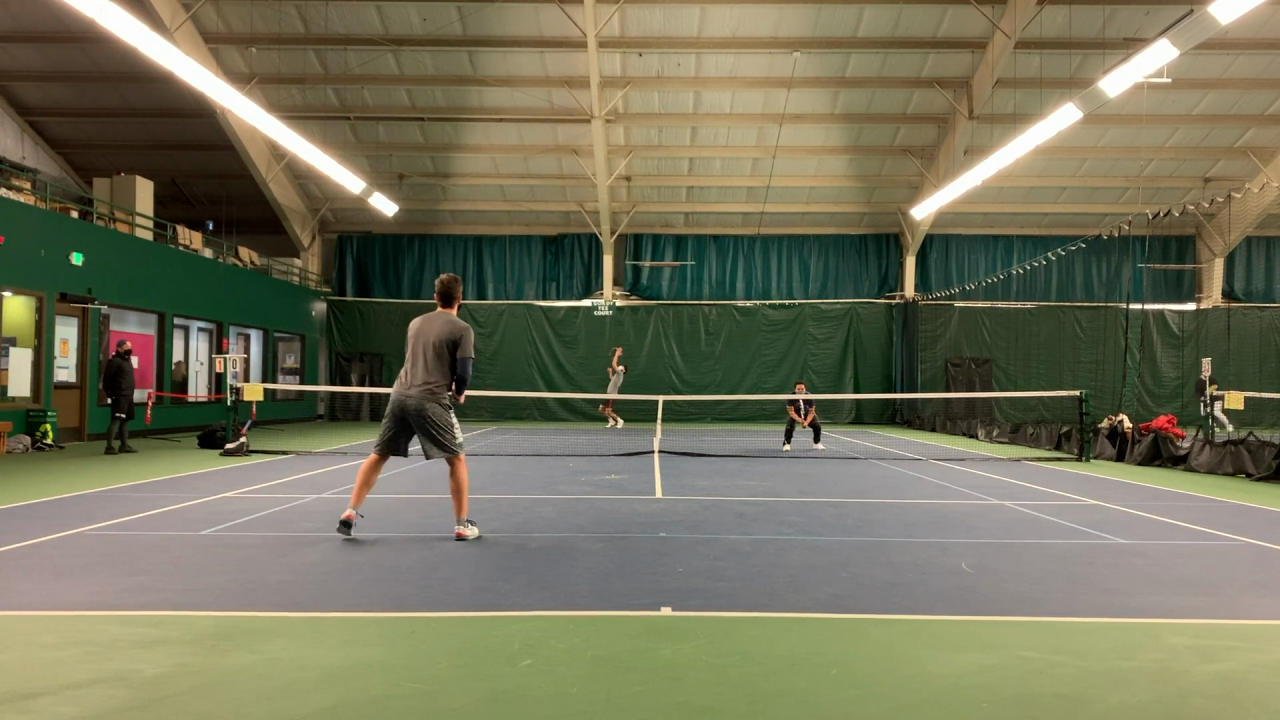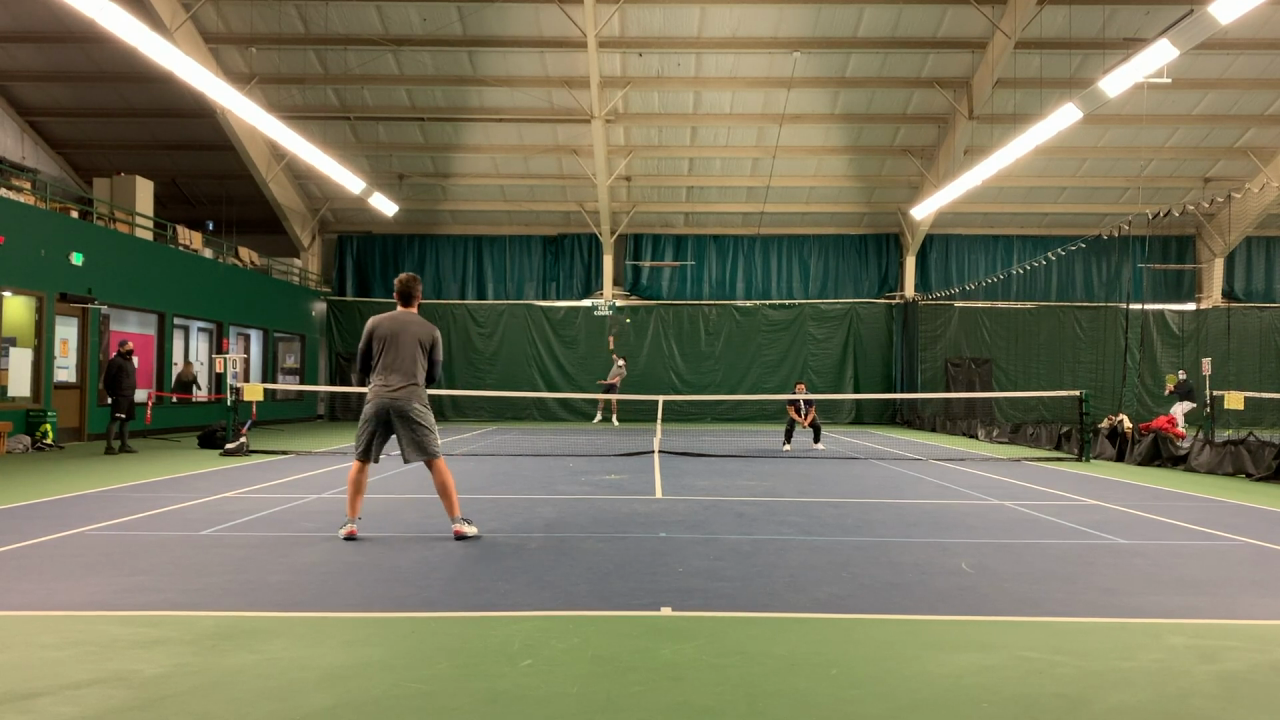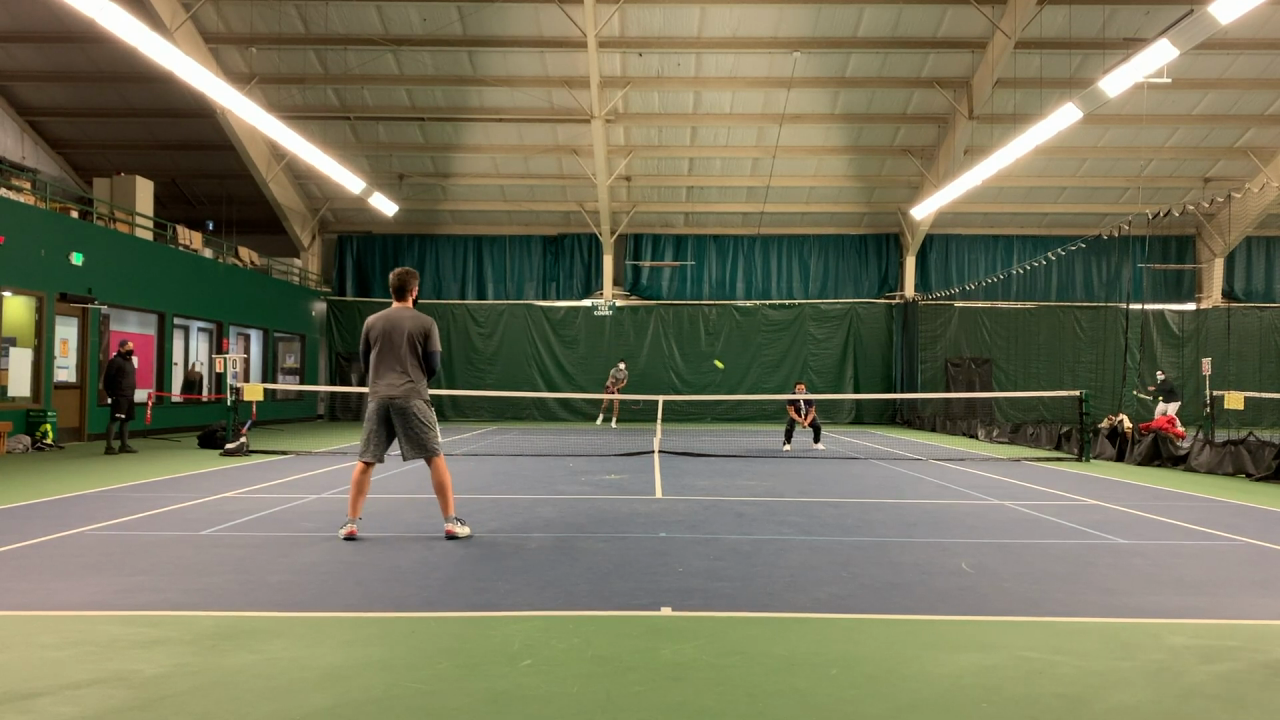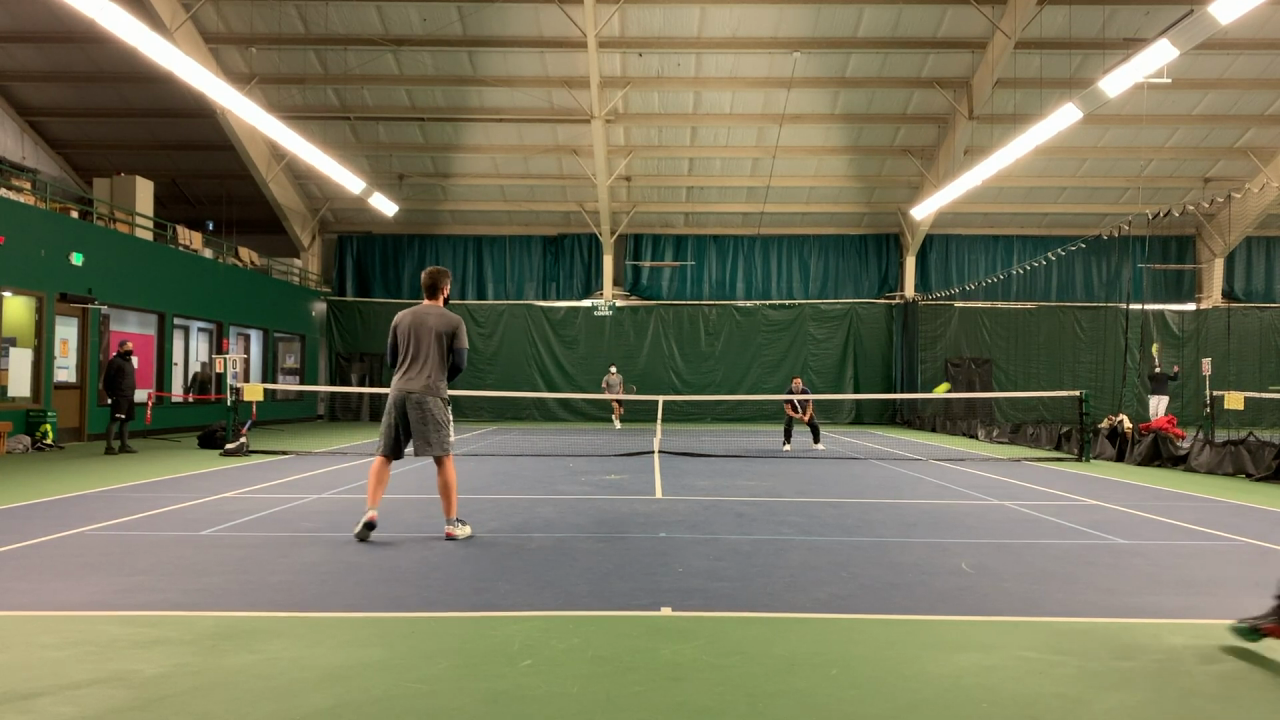
dt=0.4s
person 1, frame 1
left shoulder: (416, 323)
right shoulder: (462, 329)
right elbow: (463, 374)
right wrist: (459, 393)
left hip: (400, 397)
right hip: (431, 402)
left knee: (378, 455)
right knee: (457, 460)
left ankle: (351, 511)
right ankle: (462, 525)
person 1, frame 2
left shoulder: (375, 323)
right shoulder: (431, 332)
left elbow: (361, 365)
right elbow: (435, 374)
left hip: (377, 400)
right hip: (413, 402)
left knee: (361, 461)
right knee: (436, 462)
left ankle: (350, 524)
right ankle: (458, 523)
person 1, frame 3
left shoulder: (372, 322)
right shoulder: (426, 323)
left elbow: (365, 362)
right elbow: (433, 367)
left hip: (379, 399)
right hip: (413, 400)
left knee: (365, 461)
right knee: (435, 459)
left ankle: (351, 523)
right ankle: (451, 523)
person 1, frame 4
left shoulder: (401, 318)
right shoulder: (454, 322)
left elbow: (391, 359)
right elbow: (460, 364)
left hip: (399, 393)
right hip: (430, 396)
left knee: (383, 457)
right knee: (444, 459)
left ankle: (371, 512)
right ankle: (452, 524)
